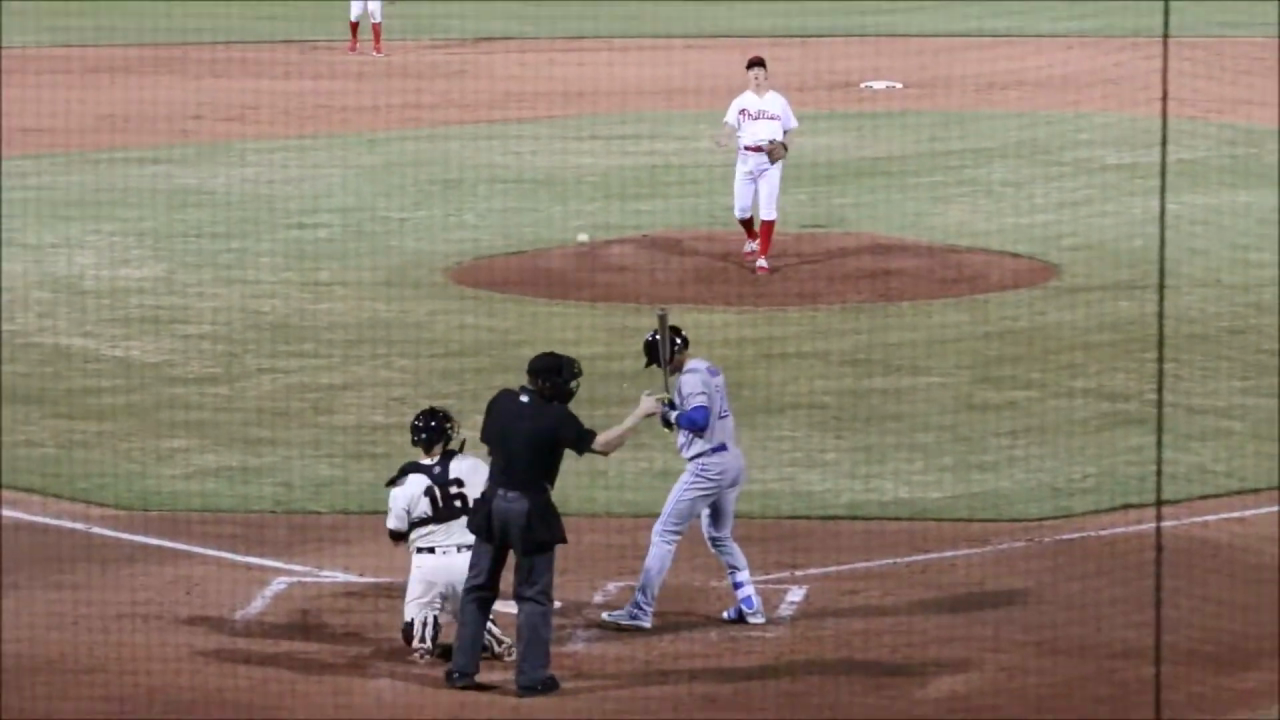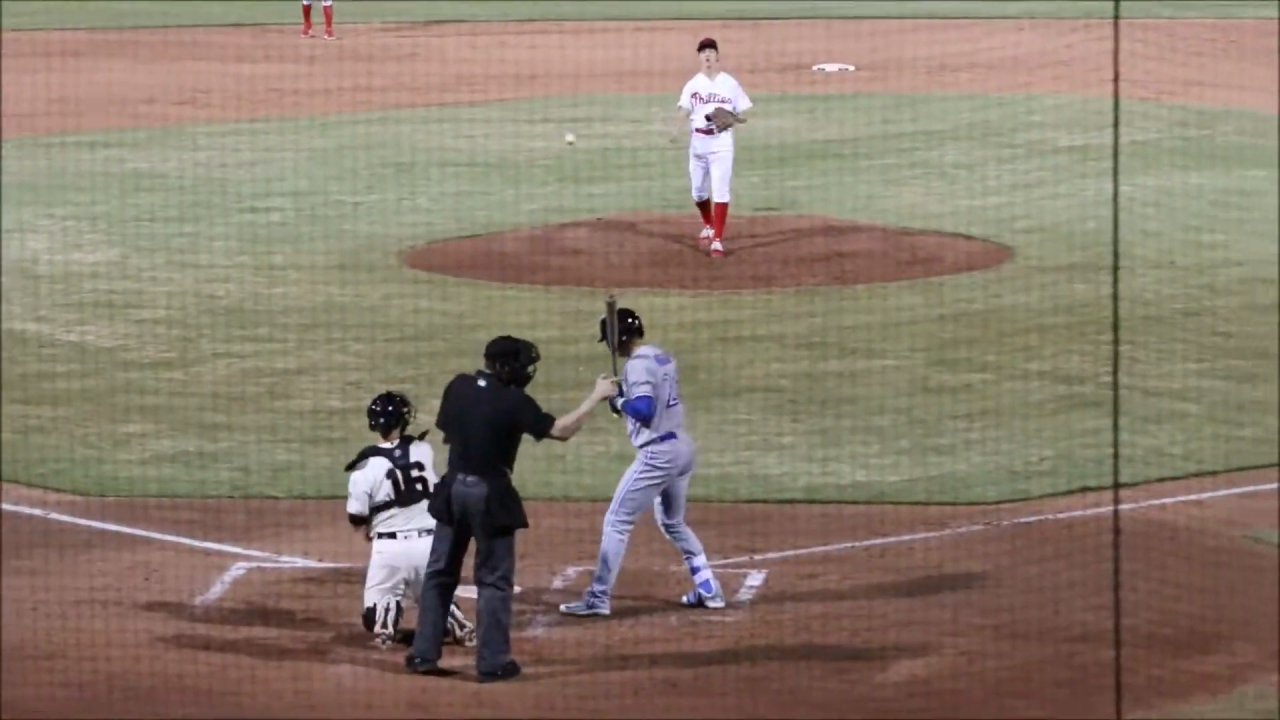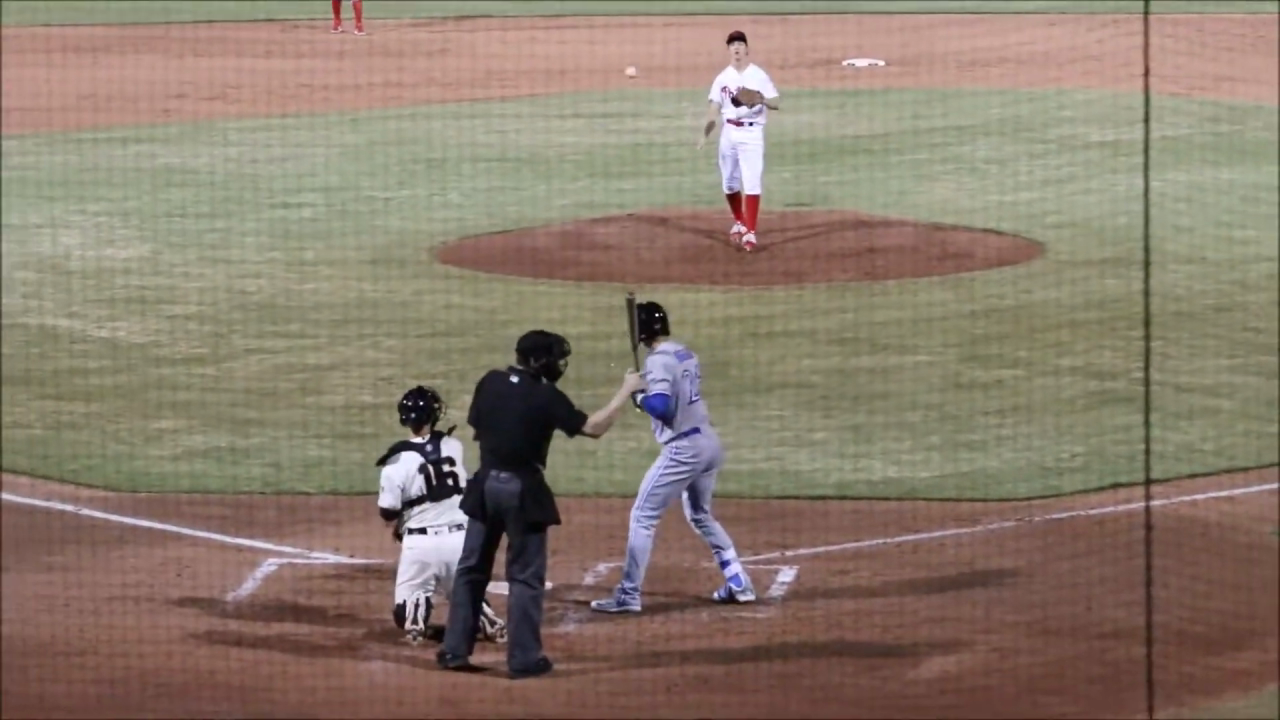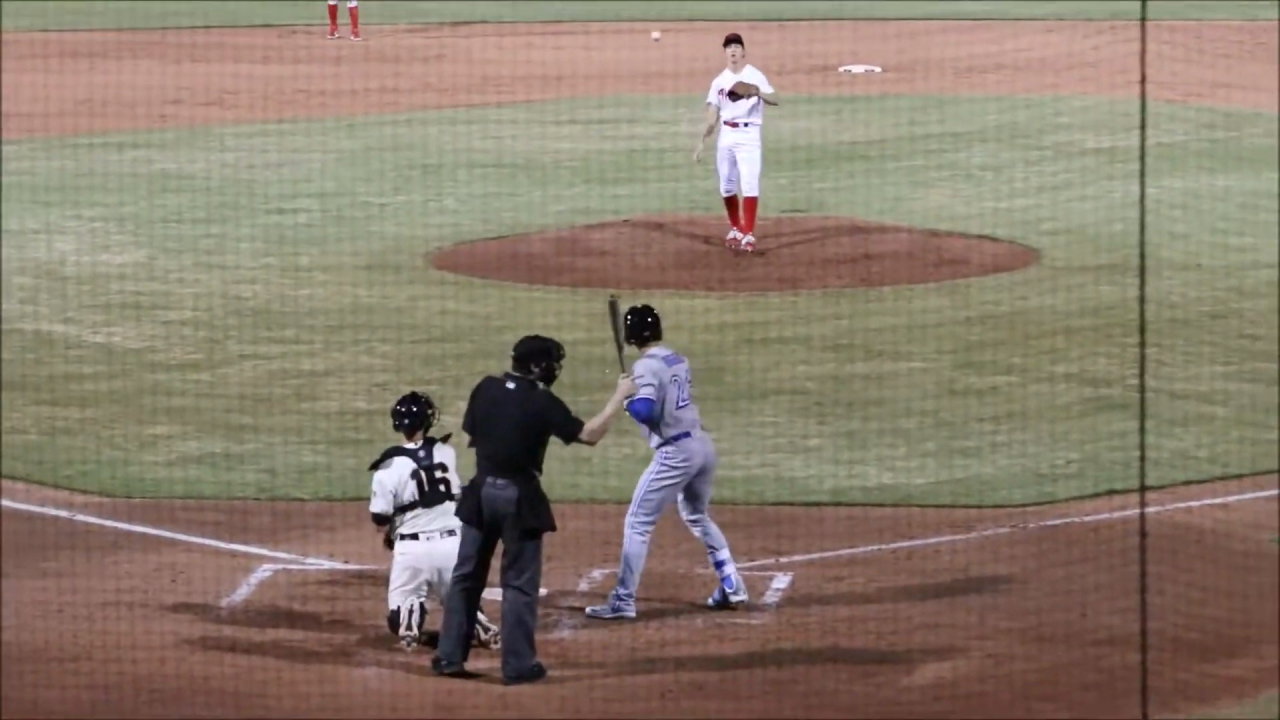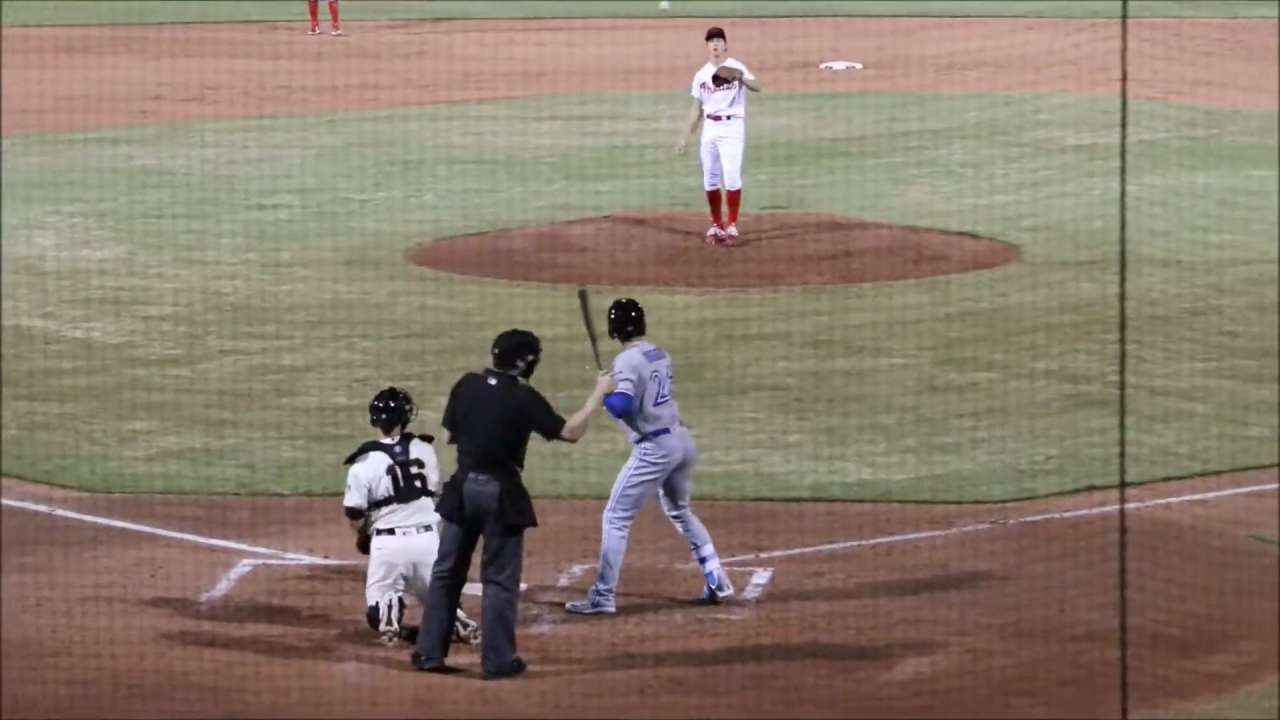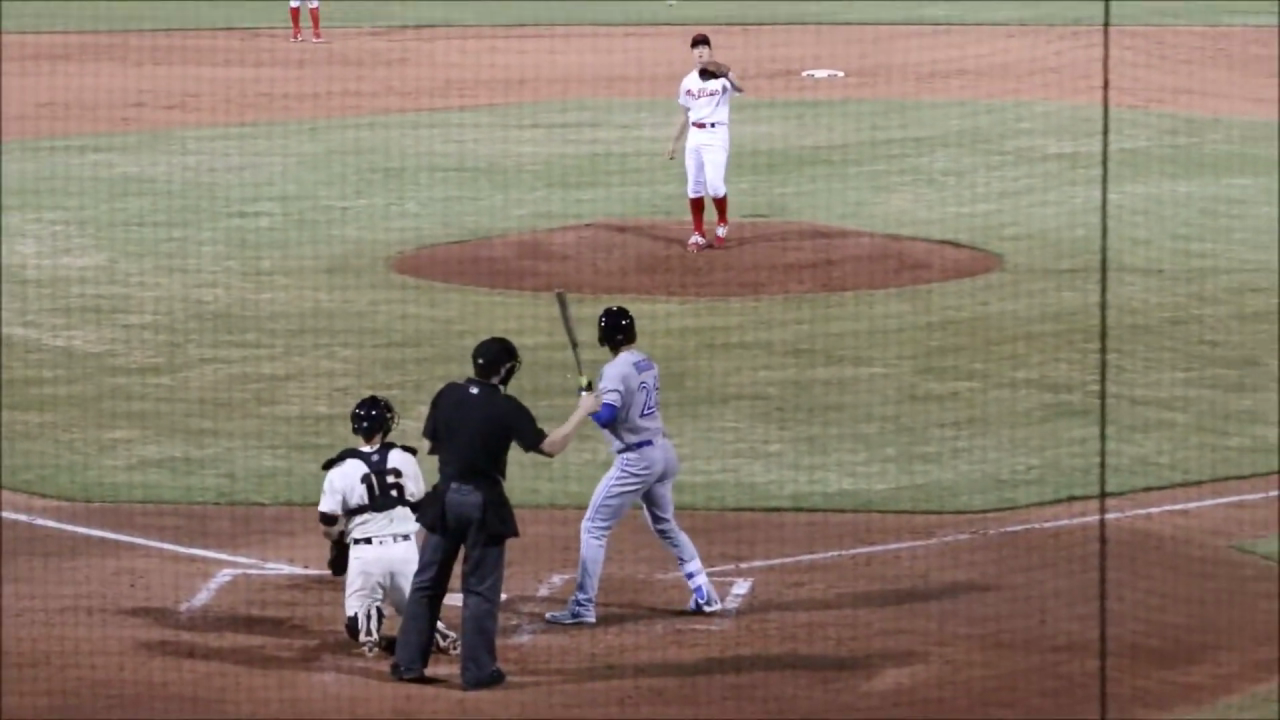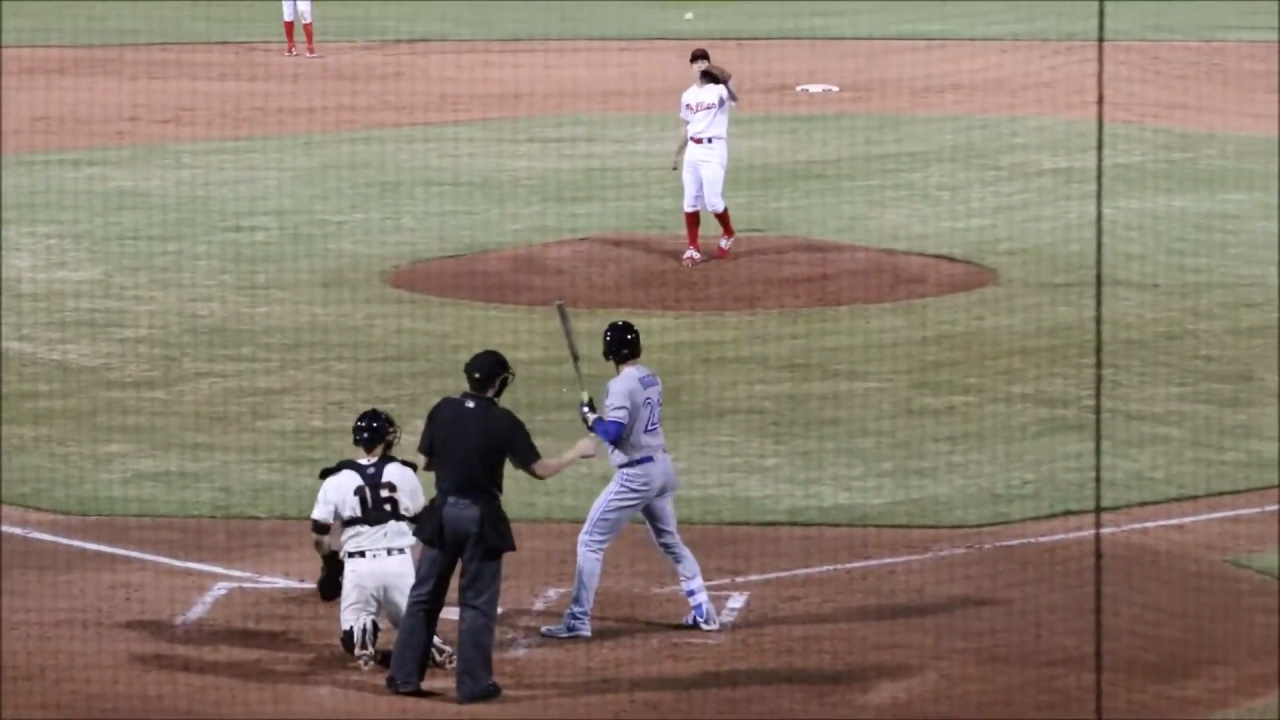
dt=0.1s
person 1, frame 1
left shoulder: (500, 402)
right shoulder: (556, 417)
right elbow: (602, 445)
right wrist: (640, 412)
left hip: (493, 504)
right hip: (531, 510)
left knee: (478, 588)
right knee: (534, 595)
left ankle: (462, 669)
right ankle: (532, 677)
person 1, frame 2
left shoulder: (458, 386)
right shoulder: (514, 401)
right elbow: (561, 431)
right wrist: (597, 395)
left hip: (454, 489)
right hip: (491, 495)
left knee: (440, 573)
right knee: (494, 580)
left ankle: (424, 654)
right ankle: (493, 662)
person 1, frame 3
left shoulder: (489, 383)
right shoulder: (546, 397)
right elbow: (593, 428)
right wrist: (626, 390)
left hip: (487, 485)
right hip: (523, 491)
left knee: (471, 569)
right knee: (526, 577)
left ankle: (455, 650)
right ankle: (524, 658)
person 1, frame 4
left shoulder: (485, 389)
right shoulder: (543, 402)
left elbow: (472, 439)
right elbow: (589, 435)
right wrist: (619, 396)
left hip: (482, 492)
right hip: (520, 497)
left knee: (467, 576)
right knee: (519, 583)
left ankle: (449, 656)
right ankle: (518, 664)
person 1, frame 5
left shoulder: (466, 385)
right shoulder: (525, 398)
left elbow: (452, 436)
right elbow: (570, 432)
right wrist: (599, 392)
left hip: (463, 487)
right hip: (501, 493)
left knee: (447, 571)
right knee: (500, 578)
left ankle: (429, 651)
right ankle: (497, 660)
person 1, frame 6
left shoulder: (447, 395)
right shoulder: (508, 408)
left elbow: (432, 446)
right elbow: (549, 447)
right wrist: (582, 412)
left hip: (446, 498)
right hip: (484, 503)
left knee: (427, 582)
right knee: (481, 588)
left ankle: (408, 663)
right ankle: (477, 670)
person 1, frame 7
left shoulder: (443, 410)
right shoulder: (504, 422)
left elbow: (428, 462)
right elbow: (540, 469)
right wrist: (578, 451)
left hip: (443, 512)
right hip: (481, 517)
left knee: (424, 595)
right knee: (478, 602)
left ankle: (404, 675)
right ankle: (473, 684)
person 2, frame 1
left shoulder: (691, 376)
right shoulder: (711, 370)
left elbow: (699, 420)
left wrist: (672, 415)
right wrist: (674, 414)
left hip: (708, 464)
right hip: (731, 461)
left knee: (665, 534)
right knee: (720, 536)
left ankle: (640, 611)
right ankle: (750, 606)
person 2, frame 2
left shoulder: (637, 364)
right shoulder: (664, 357)
left elbow: (643, 410)
left wrist: (618, 401)
right wrist: (626, 401)
left hip: (658, 453)
right hip: (682, 447)
left knee: (617, 521)
right knee: (673, 522)
left ankle: (597, 599)
right ankle: (708, 590)
person 2, frame 3
left shoulder: (657, 360)
right shoulder: (686, 354)
left elbow: (661, 407)
left wrist: (640, 397)
right wrist: (650, 396)
left hip: (683, 448)
right hip: (709, 443)
left knee: (643, 517)
right knee: (701, 516)
left ankle: (628, 596)
right ankle: (739, 584)
person 2, frame 4
left shoulder: (646, 365)
right shoulder: (678, 359)
left elbow: (644, 412)
left wrist: (626, 400)
right wrist: (637, 399)
left hip: (675, 453)
right hip: (702, 446)
left knee: (637, 522)
right knee: (697, 517)
left ankle: (623, 601)
right ankle: (732, 585)
person 2, frame 5
left shoulder: (627, 360)
right shoulder: (660, 355)
left elbow: (621, 407)
left wrist: (603, 394)
right wrist: (616, 394)
left hip: (654, 449)
right hip: (681, 442)
left knee: (615, 518)
right knee: (680, 512)
left ankle: (603, 597)
right ankle: (717, 581)
person 2, frame 6
left shoulder: (616, 370)
right shoulder: (647, 364)
left elbow: (607, 417)
right wrist: (597, 401)
left hip: (636, 460)
right hip: (663, 453)
left knee: (593, 528)
right knee: (666, 527)
left ankle: (582, 607)
right ankle: (705, 595)
person 2, frame 7
left shoulder: (622, 384)
right shoulder: (652, 379)
left elbow: (614, 433)
left wrist: (590, 417)
right wrist: (599, 416)
left hip: (635, 475)
right hip: (662, 469)
left knee: (591, 541)
right knee: (670, 542)
left ankle: (578, 620)
right ankle: (703, 612)
person 3, frame 1
left shoulder: (404, 482)
right shoulder: (468, 464)
left elbow: (396, 537)
left hip: (426, 563)
right hip: (467, 560)
left knee: (414, 629)
left ankle: (425, 627)
right ankle: (483, 633)
person 3, frame 2
left shoulder: (365, 467)
right shoulder: (423, 449)
left elbow: (357, 522)
left hip: (388, 548)
right hip: (427, 544)
left knee: (373, 618)
left ankle: (387, 613)
right ankle: (445, 615)
person 3, frame 3
left shoulder: (397, 461)
right shoulder: (453, 445)
left elbow: (389, 516)
left hip: (419, 544)
right hip: (458, 540)
left knee: (404, 614)
left ankle: (418, 608)
person 3, frame 4
left shoulder: (389, 466)
right shoulder: (445, 452)
left elbow: (380, 522)
left wrist: (393, 535)
left hip: (410, 549)
right hip: (449, 545)
left knee: (398, 619)
left ankle: (412, 613)
person 3, frame 5
left shoulder: (365, 461)
right shoulder: (424, 449)
left elbow: (354, 517)
left wrist: (365, 535)
left hip: (386, 544)
right hip: (426, 540)
left knee: (377, 615)
left ankle: (391, 608)
person 3, frame 6
left shoulder: (341, 468)
right shoulder: (405, 458)
left elbow: (327, 524)
right elbow: (421, 503)
left wrist: (339, 545)
left hip: (363, 553)
right hip: (403, 550)
left knee: (357, 625)
left ankle: (369, 618)
person 3, frame 7
left shoulder: (337, 479)
right shoulder: (404, 473)
left elbow: (319, 533)
left hip: (358, 566)
right hip: (398, 563)
left knee: (352, 638)
left ankle: (364, 633)
person 4, frame 1
left shoulder: (780, 102)
right shoulder: (739, 102)
left elbow: (789, 132)
right elbow: (729, 130)
left wrist: (784, 148)
right wrist: (724, 139)
left hip: (771, 160)
right hip: (746, 159)
left knee: (768, 209)
right knee: (742, 210)
left ankle: (763, 257)
right ankle: (752, 238)
person 4, frame 2
left shoulder: (730, 83)
right shoulder: (692, 85)
left elbow: (745, 113)
right elbow: (684, 116)
left wrist: (734, 117)
right wrist: (677, 130)
left hip: (722, 142)
right hip: (698, 142)
left knee: (720, 190)
right knee: (699, 191)
left ankle: (718, 240)
right ankle: (709, 227)
person 4, frame 3
left shoulder: (759, 75)
right shoulder: (721, 78)
left elbow: (776, 103)
right elbow: (714, 110)
left wrist: (761, 100)
right wrist: (704, 134)
left hip: (752, 134)
right hip: (728, 134)
left knee: (751, 182)
right knee: (730, 183)
left ankle: (750, 233)
right ankle: (739, 223)
person 4, frame 4
left shoulder: (754, 75)
right shoulder: (719, 81)
left elbow: (774, 100)
right elbow: (712, 114)
left wrist: (758, 93)
right wrist: (702, 142)
left hip: (749, 135)
right hip: (725, 135)
left knee: (749, 183)
right knee: (727, 185)
left ankle: (749, 234)
right ankle: (735, 229)
person 4, frame 5
left shoulder: (736, 68)
right shoulder: (701, 74)
left elbow: (757, 87)
right elbow: (696, 108)
left wrist: (741, 79)
right wrist: (687, 136)
left hip: (732, 128)
right hip: (709, 129)
left knee: (731, 176)
right knee: (711, 180)
left ankle: (731, 225)
right ankle: (716, 225)
person 4, frame 6
left shoulder: (721, 75)
right shoulder: (687, 81)
left elbow: (739, 89)
left wrist: (727, 77)
right wrist: (674, 141)
left hip: (716, 135)
right hip: (694, 135)
left knee: (714, 184)
right knee: (694, 186)
left ankle: (722, 223)
right ankle: (698, 234)
person 4, frame 7
left shoulder: (719, 88)
right shoulder: (687, 95)
left elbow: (735, 99)
left wrist: (725, 85)
right wrist: (677, 154)
left hip: (714, 150)
right hip: (692, 150)
left knee: (712, 201)
right knee: (690, 201)
left ankle: (728, 234)
right ankle: (693, 249)
